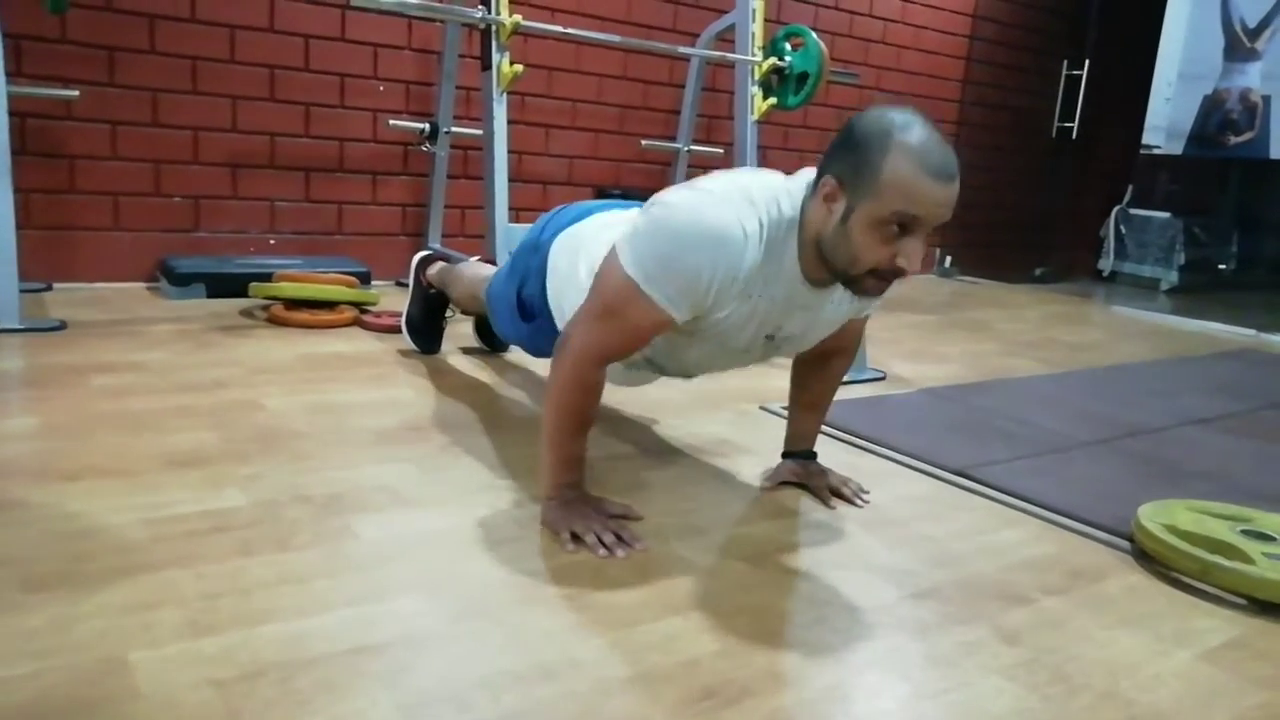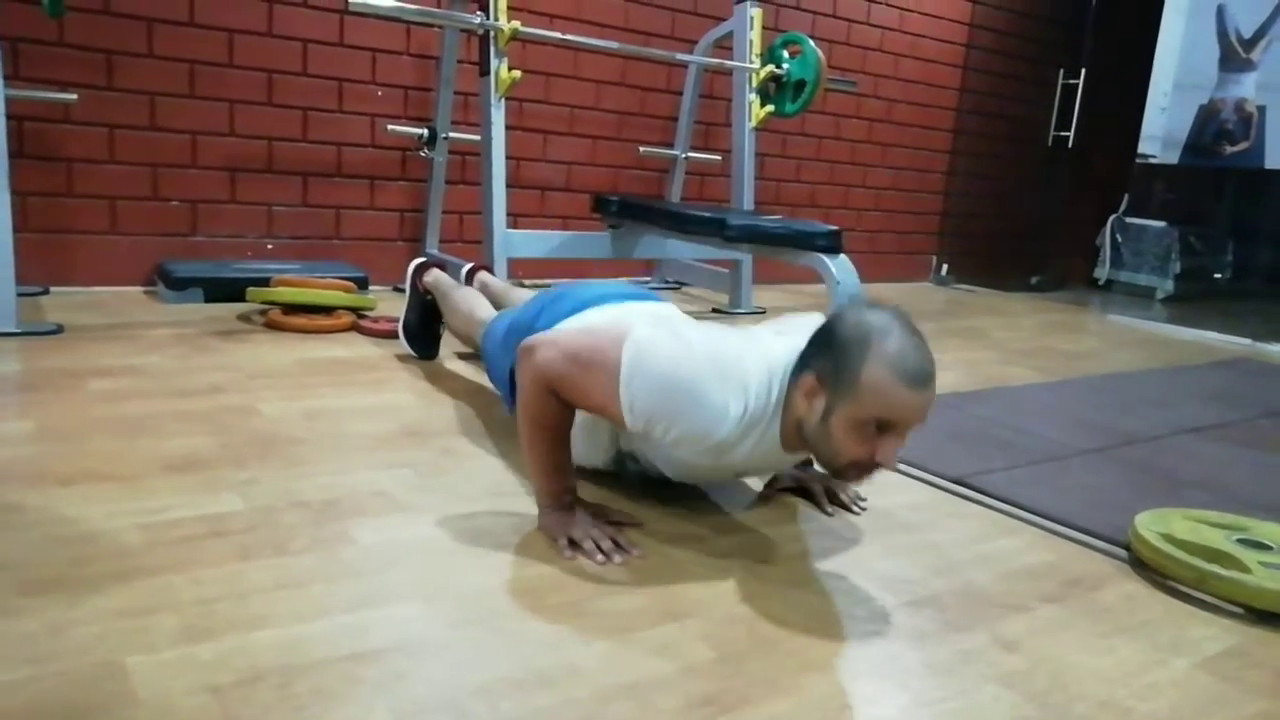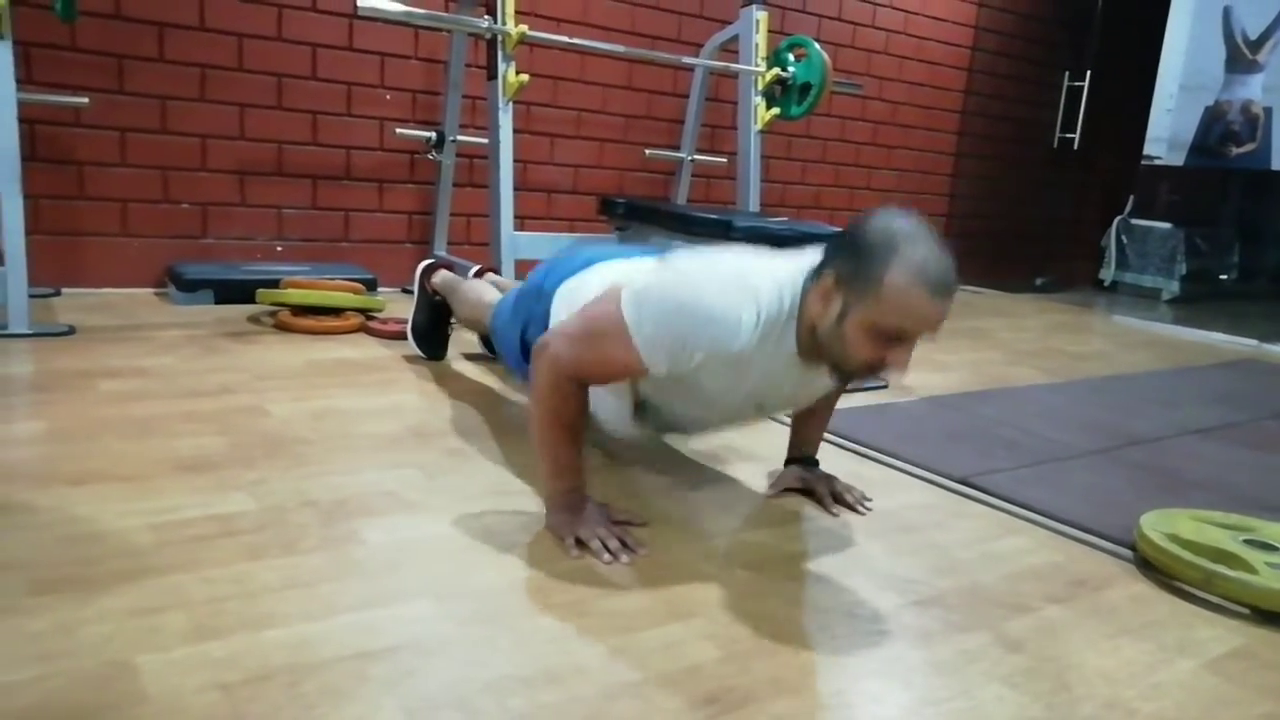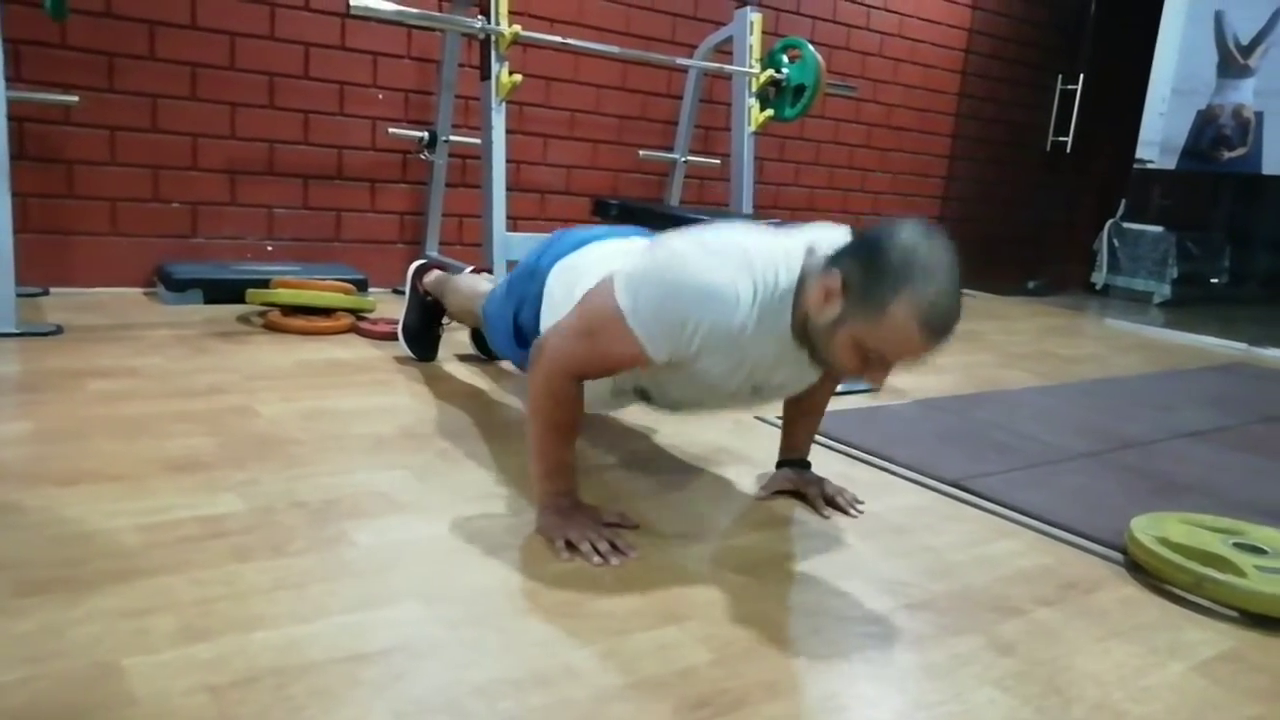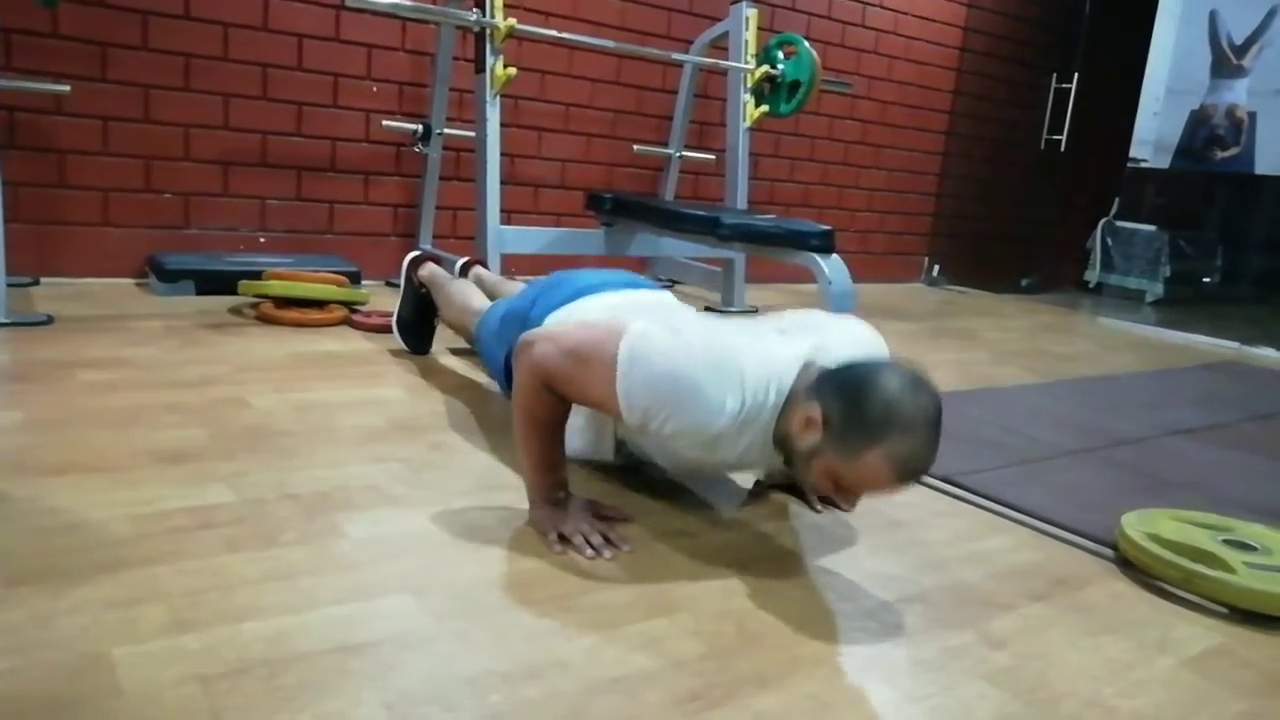
dt=0.5s
person 1, frame 1
left shoulder: (866, 252)
right shoulder: (712, 235)
left elbow: (830, 349)
right elbow: (583, 352)
left wrist: (800, 454)
right wrist: (563, 494)
left hip: (642, 254)
right hip: (567, 254)
right knee: (502, 310)
left ankle: (481, 270)
right ankle: (437, 276)
person 1, frame 2
left shoulder: (837, 363)
right shoulder: (713, 402)
right elbow: (540, 360)
left wrist: (798, 461)
right wrist: (556, 504)
left hip: (640, 315)
right hip: (562, 333)
right knee: (491, 330)
left ankle: (480, 277)
right ankle: (433, 281)
person 1, frame 3
left shoulder: (850, 310)
right shoulder: (718, 313)
right elbow: (557, 357)
left wrist: (803, 461)
right wrist: (565, 502)
left hip: (644, 281)
right hip: (571, 293)
right knee: (498, 319)
left ankle: (488, 280)
right ankle: (440, 282)
person 1, frame 4
left shoulder: (860, 298)
right shoulder: (713, 296)
left elbow: (816, 371)
right elbow: (557, 360)
left wrist: (793, 461)
right wrist: (555, 502)
left hip: (637, 274)
right hip: (565, 278)
right knee: (491, 314)
left ankle: (483, 277)
right ankle: (433, 284)
person 1, frame 5
left shoulder: (863, 356)
right shoulder: (708, 397)
right elbow: (537, 356)
left wrist: (784, 462)
right wrist: (548, 498)
left hip: (637, 303)
right hip: (555, 319)
right knee: (485, 323)
left ankle: (476, 271)
right ankle: (427, 273)
